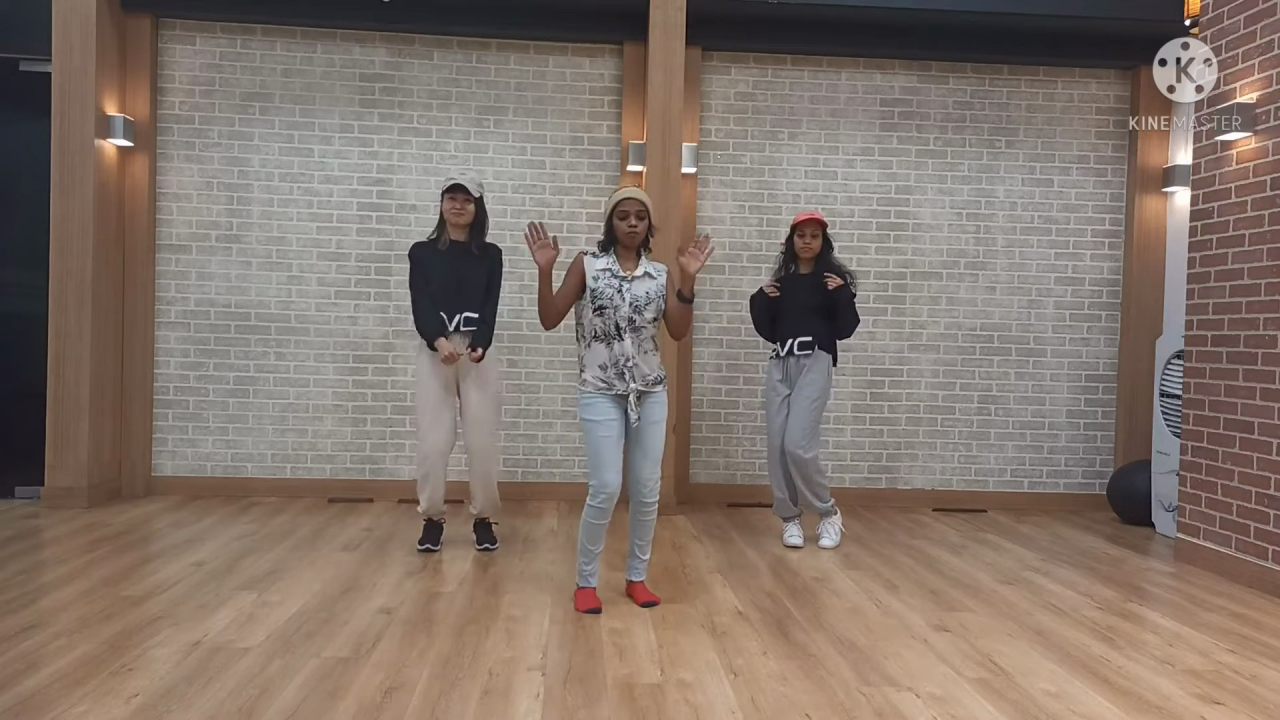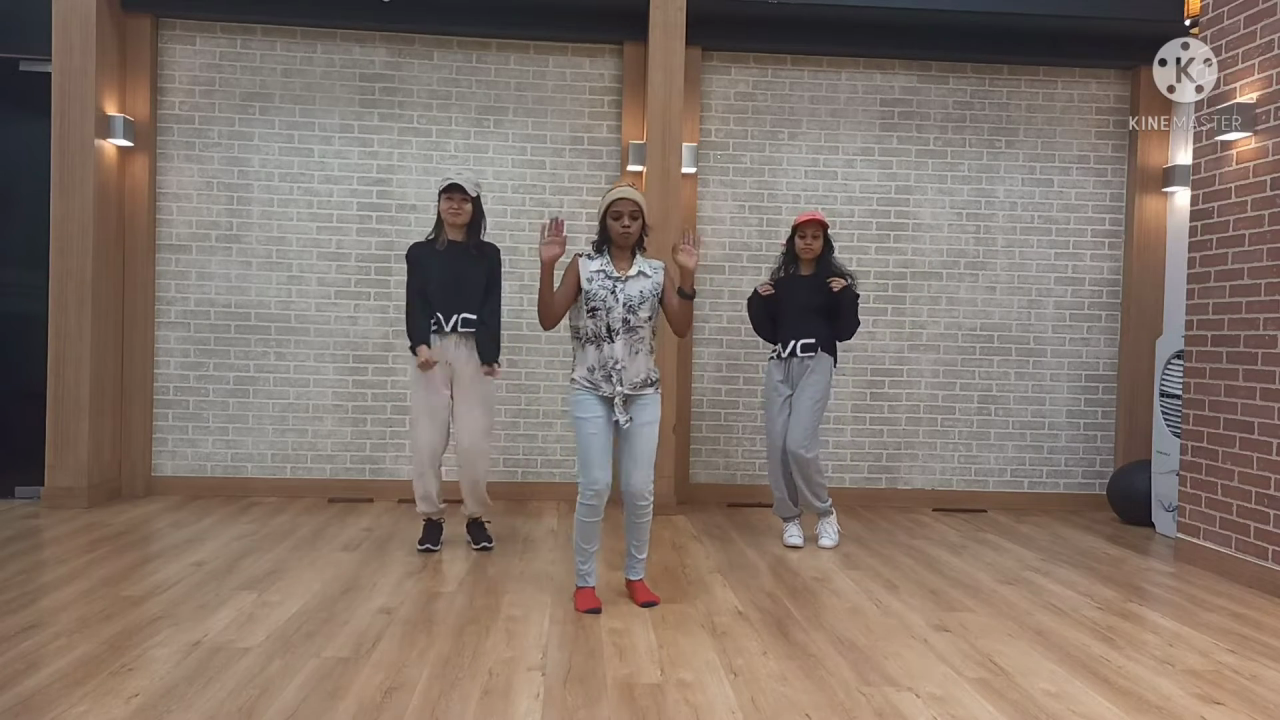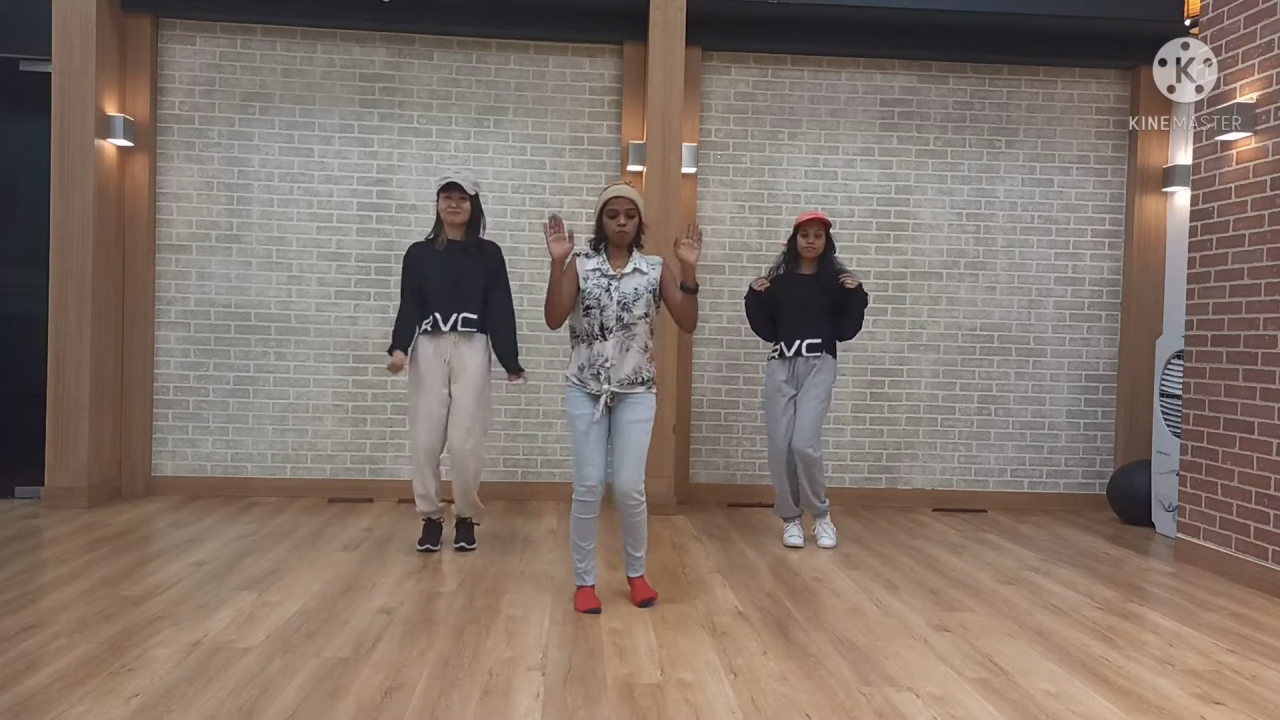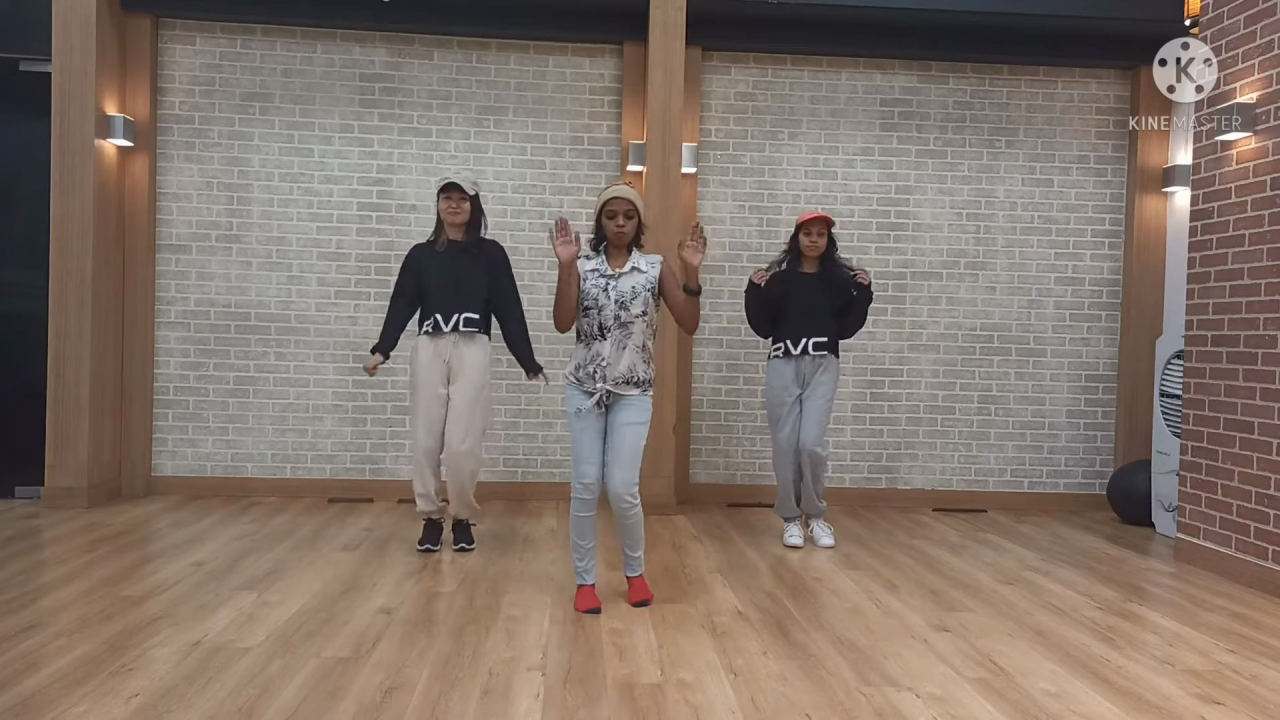
dt=0.1s
person 1, frame 1
left shoulder: (662, 274)
right shoulder: (587, 264)
left elbow: (678, 333)
right elbow: (549, 319)
left wrist: (688, 281)
right wrist: (545, 270)
left hip: (650, 392)
right hip: (600, 392)
left knee: (647, 490)
right knee: (605, 489)
left ankle: (637, 577)
right ankle: (586, 581)
person 1, frame 2
left shoulder: (658, 272)
right shoulder: (582, 266)
left elbow: (682, 329)
right elbow: (548, 320)
left wrist: (686, 276)
right wrist: (548, 267)
left hip: (643, 393)
right hip: (591, 392)
left knee: (639, 489)
right knee: (594, 488)
left ankle: (636, 576)
right ankle: (584, 581)
person 1, frame 3
left shoulder: (657, 269)
right shoulder: (580, 265)
left elbow: (687, 324)
right elbow: (554, 319)
left wrist: (688, 271)
right wrist: (557, 263)
left hip: (636, 392)
right hip: (586, 390)
left knee: (629, 487)
right knee: (588, 485)
left ankle: (636, 573)
right ankle: (584, 581)
person 1, frame 4
left shoulder: (657, 268)
right shoulder: (583, 265)
left elbow: (689, 324)
right elbow: (562, 324)
left wrist: (691, 272)
right wrist: (566, 266)
left hip: (632, 392)
right hip: (583, 389)
left knee: (622, 488)
right knee: (585, 485)
left ankle: (635, 571)
right ankle: (585, 580)
person 2, frame 1
left shoulder: (490, 255)
right shoulder: (422, 252)
left elbow: (489, 306)
right elbow: (421, 305)
left wrist: (479, 346)
right wrist: (440, 342)
left hip: (478, 352)
right hip: (434, 352)
left knee: (481, 443)
right knee: (433, 443)
left ankle: (483, 519)
right ankle: (432, 519)
person 2, frame 2
left shoulder: (488, 255)
right shoulder: (420, 253)
left elbow: (491, 308)
right elbow: (415, 305)
left wrist: (489, 355)
right wrist: (419, 346)
left hip: (473, 352)
right hip: (431, 349)
left knee: (472, 443)
right knee: (426, 442)
left ankle: (476, 518)
right ankle: (431, 518)
person 2, frame 3
left shoulder: (489, 254)
right shoulder: (419, 253)
left elbow: (500, 308)
right elbow: (409, 306)
left wrist: (510, 361)
right wrist: (399, 348)
left hip: (473, 351)
right hip: (429, 349)
left knee: (465, 443)
right knee: (425, 441)
left ankle: (465, 517)
right ankle: (431, 517)
person 2, frame 4
left shoulder: (490, 254)
right shoulder: (421, 254)
left elbow: (508, 307)
right elbow: (402, 304)
left wrist: (528, 360)
right wrist: (381, 350)
left hip: (472, 350)
right hip: (429, 350)
left knee: (462, 443)
right knee: (426, 441)
left ankle: (462, 519)
right ankle: (432, 518)
person 3, frame 1
left shoulder: (833, 278)
right shoulder: (781, 282)
left elbow: (845, 329)
right elbow: (768, 331)
left wrist: (842, 294)
right wrist: (760, 301)
left hip: (814, 364)
right hip: (779, 365)
left knee: (797, 445)
right knee: (777, 445)
left ankle: (828, 512)
right ankle: (790, 518)
person 3, frame 2
left shoulder: (834, 281)
right shoulder: (779, 284)
left elbow: (844, 331)
right elbow: (768, 332)
left wrist: (846, 298)
right wrist: (758, 302)
left hip: (815, 366)
right hip: (779, 367)
left knee: (799, 444)
right knee: (777, 445)
left ankle: (825, 513)
right ankle: (790, 518)
person 3, frame 3
left shoulder: (837, 280)
right shoulder: (779, 281)
left elbow: (846, 331)
right elbow: (766, 331)
left wrist: (856, 296)
right wrist: (754, 298)
left hip: (818, 366)
right hip: (780, 366)
left knee: (804, 444)
right knee: (779, 445)
left ankle: (821, 513)
right ankle: (791, 518)
person 3, frame 4
left shoulder: (838, 281)
right shoulder: (778, 280)
left elbow: (846, 329)
right elbow: (762, 327)
left wrist: (863, 293)
right wrist: (755, 291)
left hip: (823, 367)
right hip: (783, 365)
left knee: (812, 444)
right knee: (785, 443)
left ankle: (815, 515)
right ankle: (791, 518)
